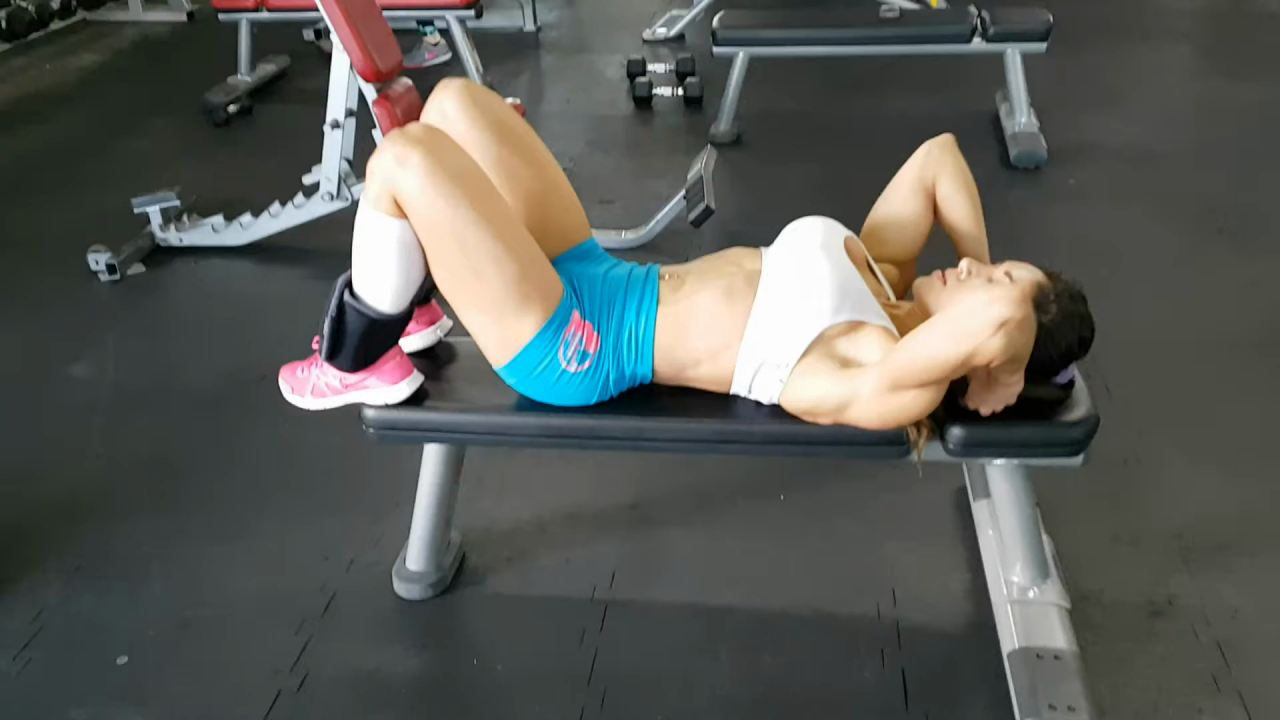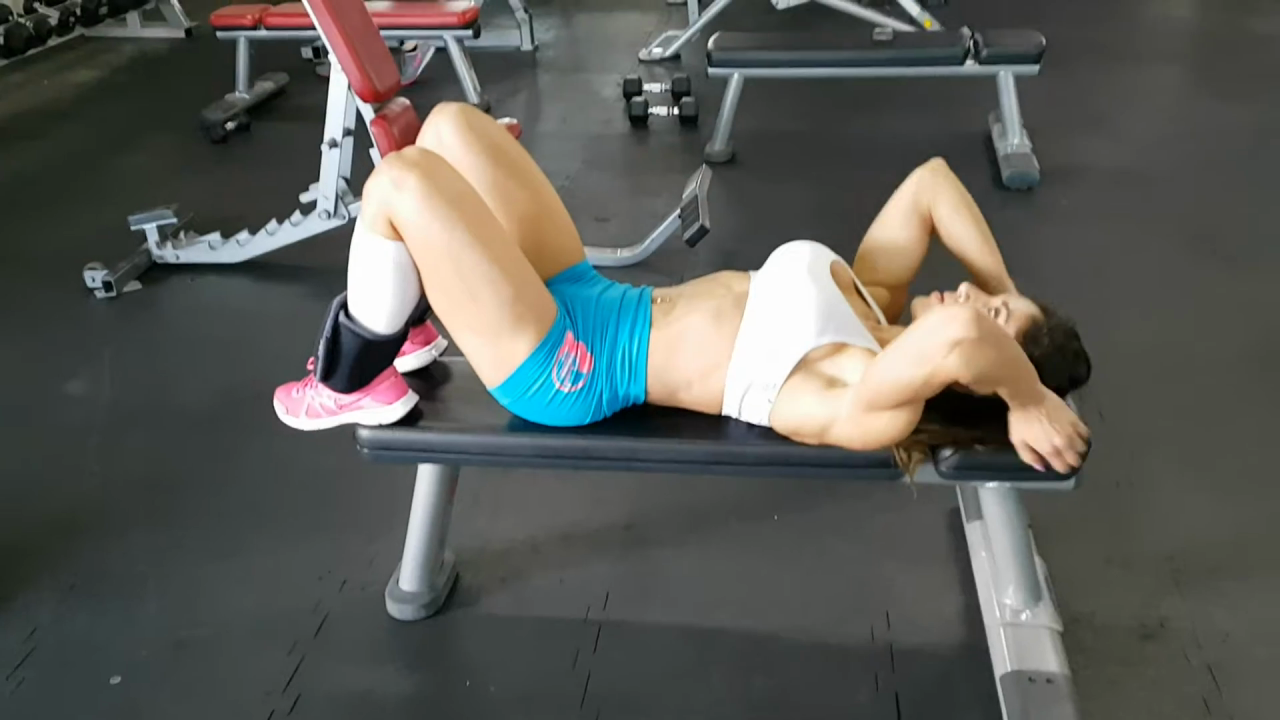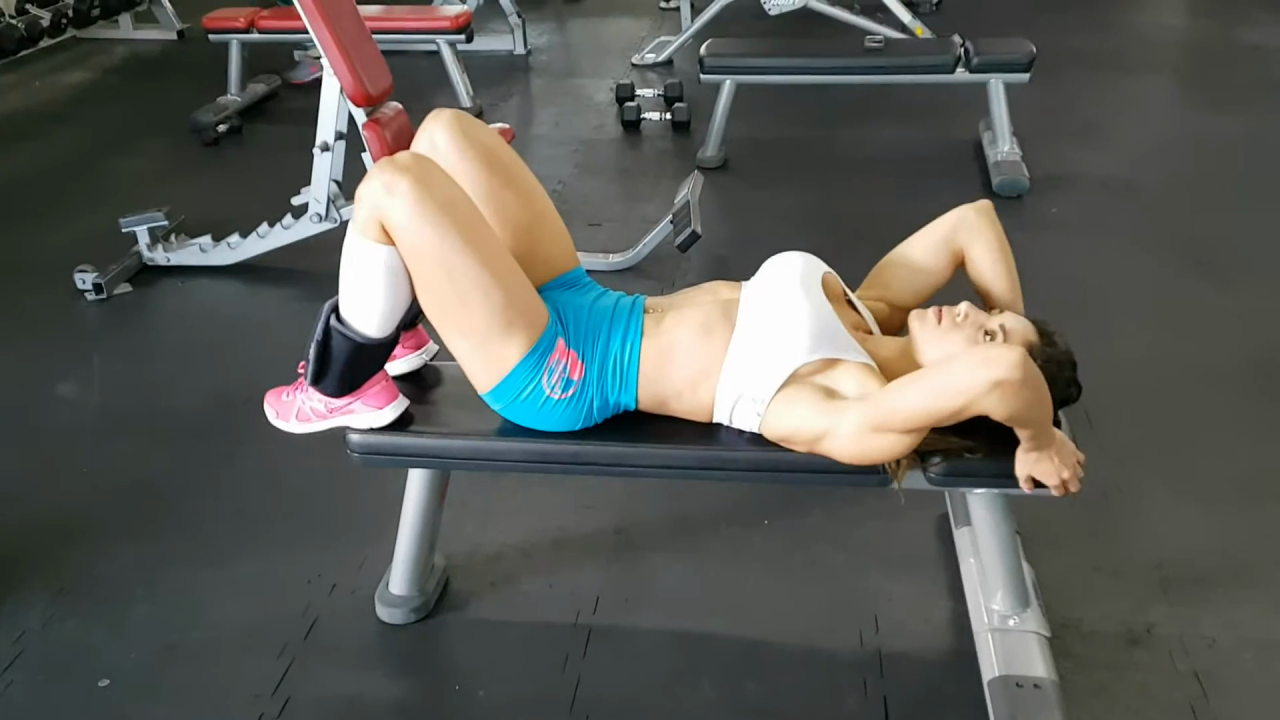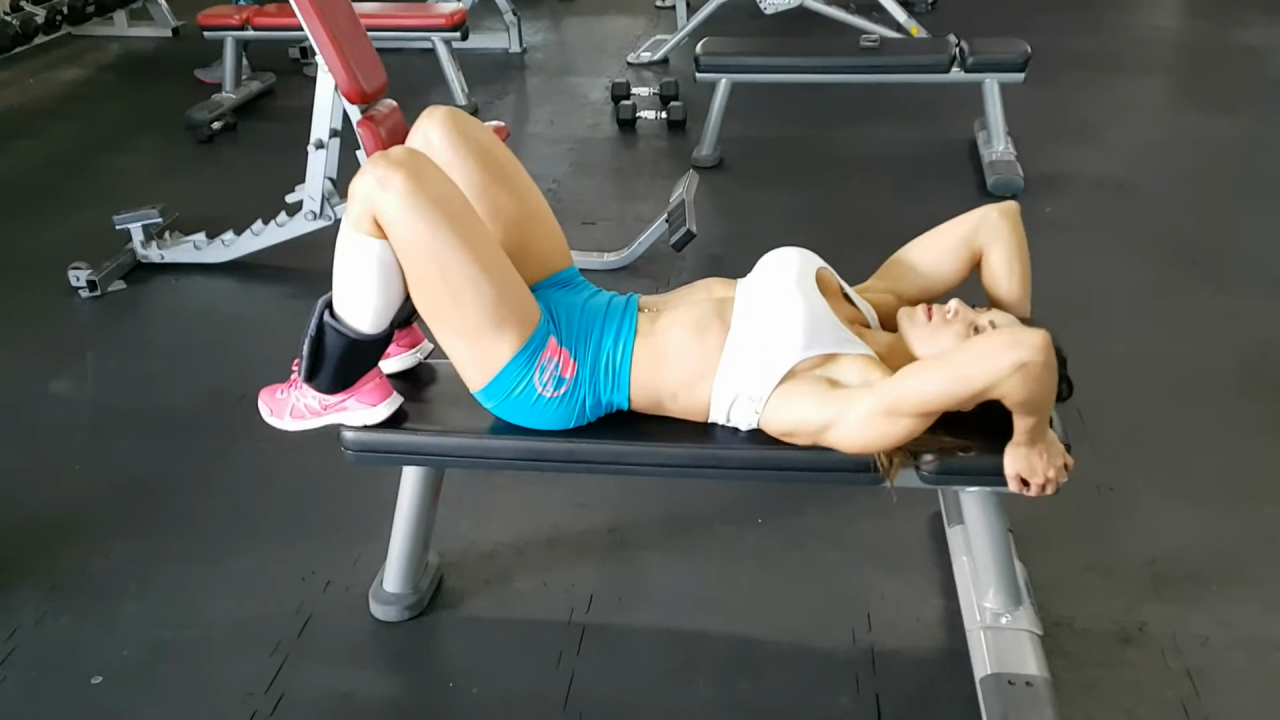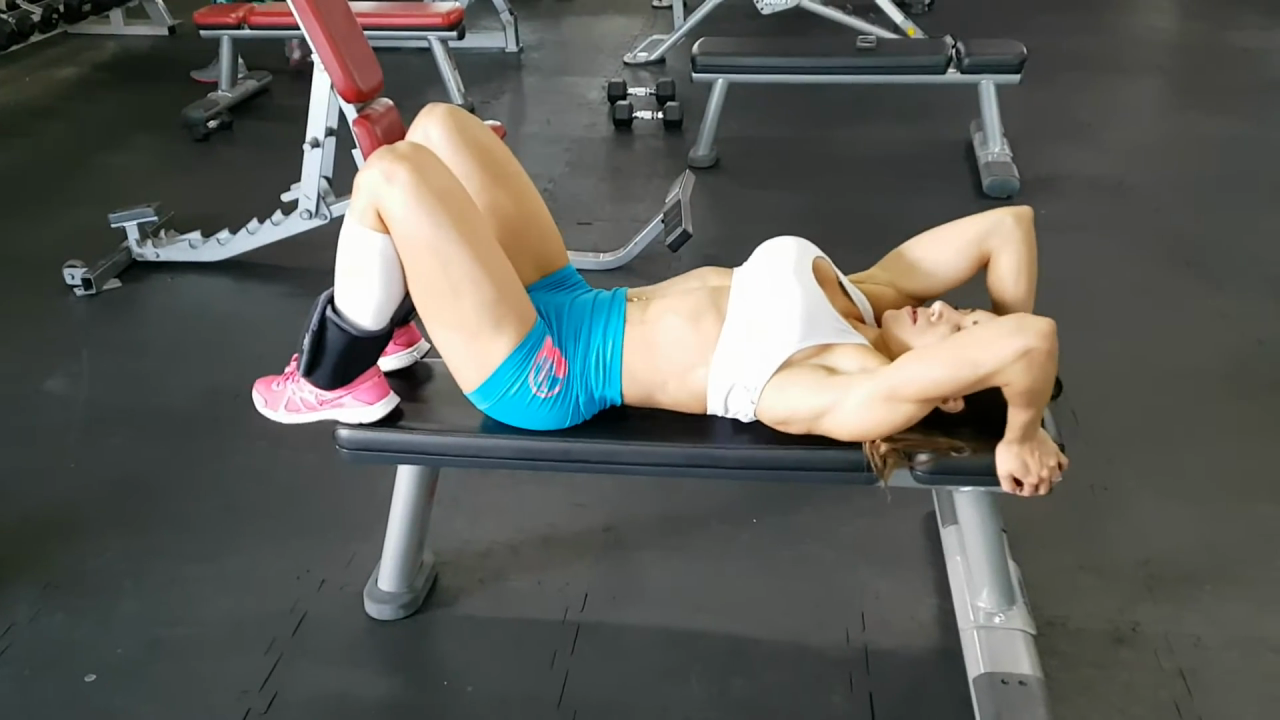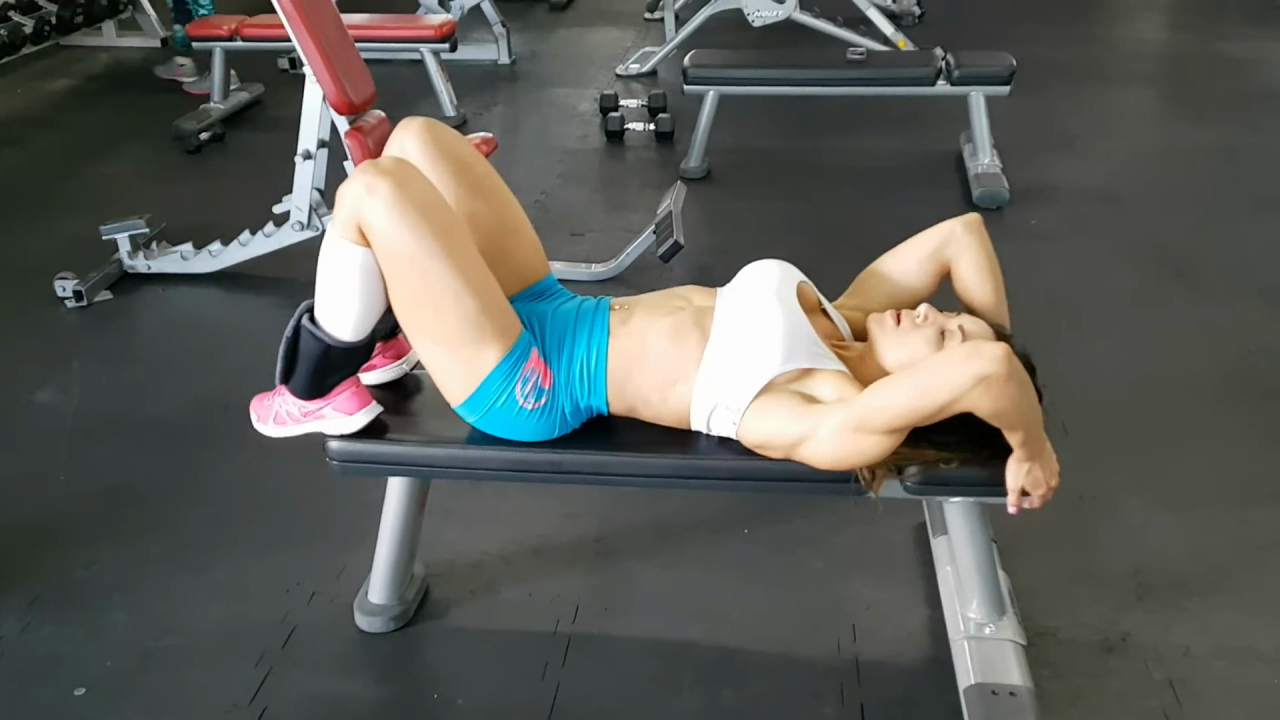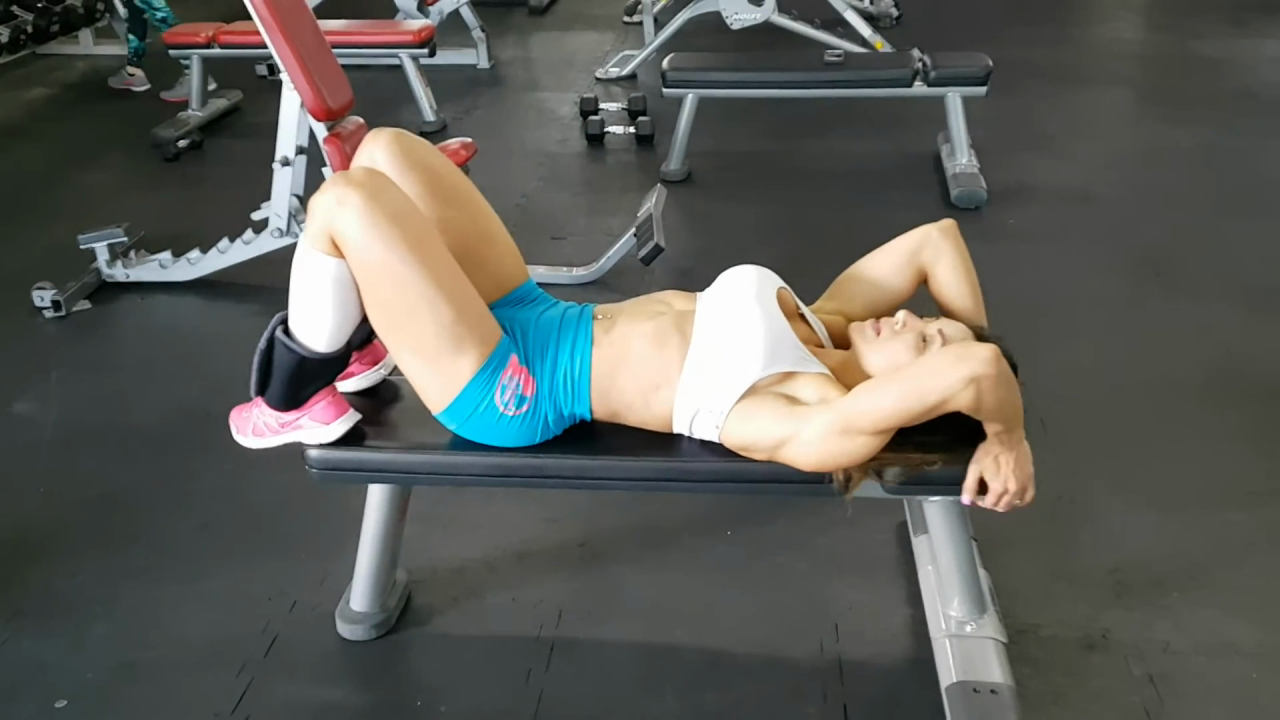
dt=0.3s
person 1, frame 1
left shoulder: (894, 387)
right shoulder: (884, 281)
left elbow: (998, 314)
right elbow: (938, 155)
left wrist: (1003, 372)
right wrist: (994, 276)
left hip: (570, 351)
right hip: (595, 286)
left knee: (403, 157)
right knee: (454, 99)
left ankle: (360, 365)
right ankle: (400, 303)
person 1, frame 2
left shoulder: (883, 407)
right shoulder: (874, 303)
left elbow: (956, 339)
right elbow: (929, 181)
left wrist: (1030, 401)
right wrist: (1002, 284)
left hip: (563, 371)
right hip: (587, 303)
left knee: (400, 178)
right knee: (451, 125)
left ankle: (356, 384)
right ankle: (403, 326)
person 1, frame 3
left shoulder: (876, 413)
right shoulder: (871, 318)
left elbow: (1002, 381)
right elbow: (974, 218)
left wrist: (1039, 440)
right wrist: (1018, 337)
left hip: (555, 378)
right hip: (580, 312)
left knee: (394, 185)
right knee: (444, 130)
left ankle: (346, 391)
right ankle: (395, 333)
person 1, frame 4
left shoulder: (877, 405)
right shoulder: (875, 311)
left elbow: (1028, 354)
right elbow: (997, 216)
left wrist: (1031, 435)
right wrist: (1018, 323)
left hip: (547, 377)
right hip: (576, 309)
left knee: (385, 178)
right knee: (438, 125)
left ankle: (342, 385)
right ankle: (390, 328)
person 1, frame 5
left shoulder: (868, 396)
right shoulder: (868, 304)
left elbow: (1033, 339)
right elbow: (1010, 222)
left wrist: (1024, 433)
right wrist: (1019, 337)
left hip: (539, 378)
right hip: (568, 310)
left knee: (391, 173)
right knee: (439, 125)
left ankle: (339, 381)
right ankle: (386, 327)
person 1, frame 6
left shoulder: (846, 423)
right shoulder: (849, 326)
left elbow: (985, 369)
right elbow: (962, 231)
left wrist: (1029, 447)
right wrist: (1001, 340)
left hip: (521, 388)
right hip: (552, 317)
left knee: (371, 187)
right knee: (415, 136)
left ankle: (322, 389)
right ankle: (376, 336)
person 1, frame 7
left shoulder: (830, 423)
right shoulder: (824, 330)
left elbow: (976, 369)
right elbow: (935, 237)
left wrist: (1004, 437)
right wrist: (981, 344)
left hip: (507, 392)
right hip: (534, 325)
left knee: (344, 199)
right knee: (383, 149)
left ankle: (299, 401)
right ankle: (351, 345)
